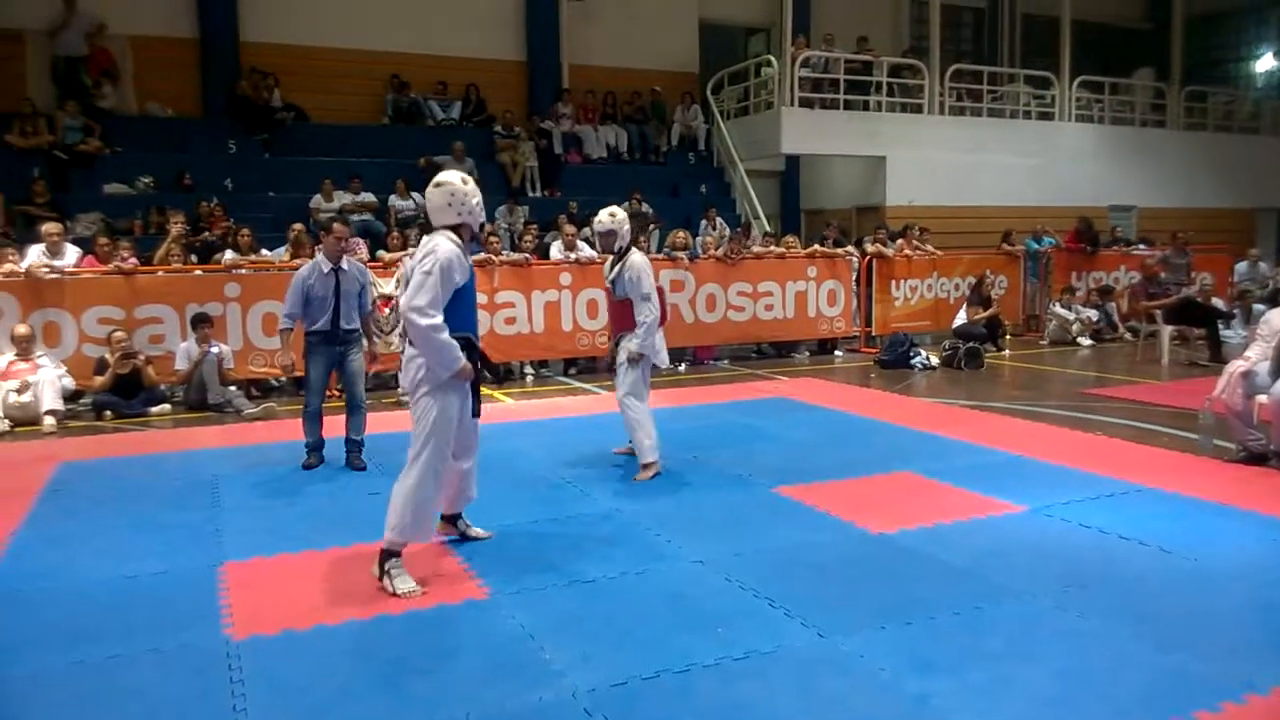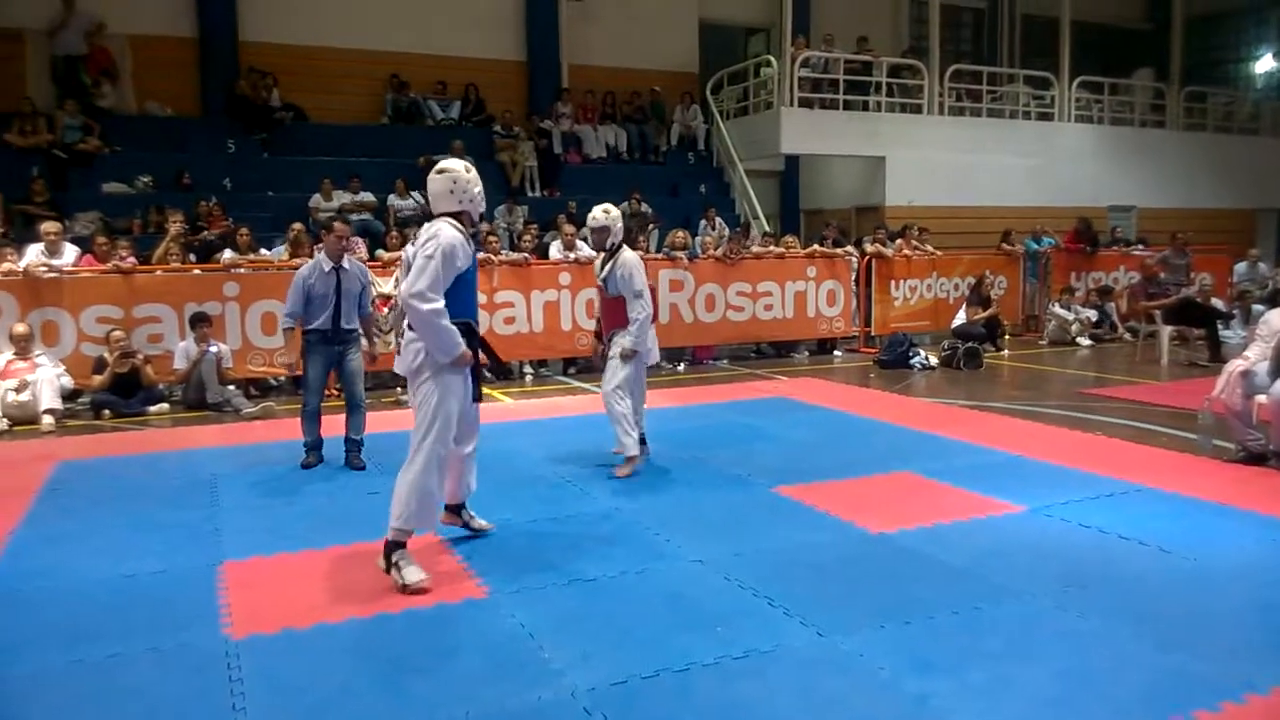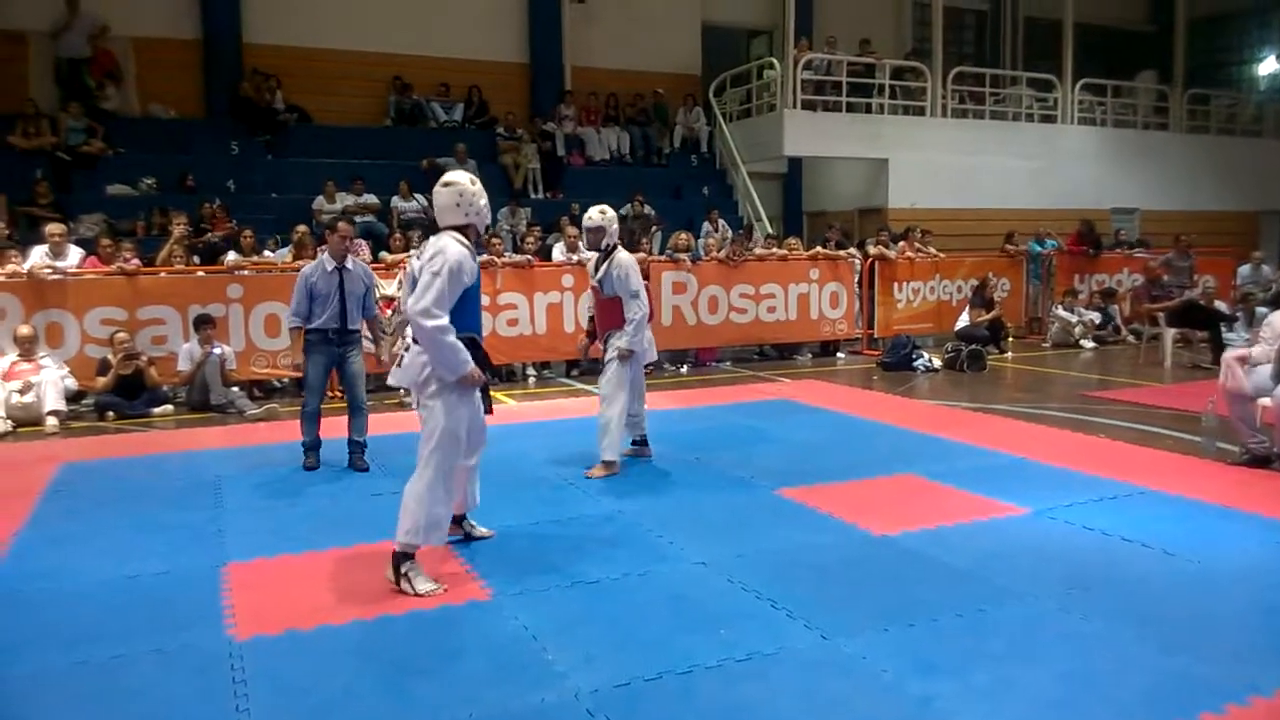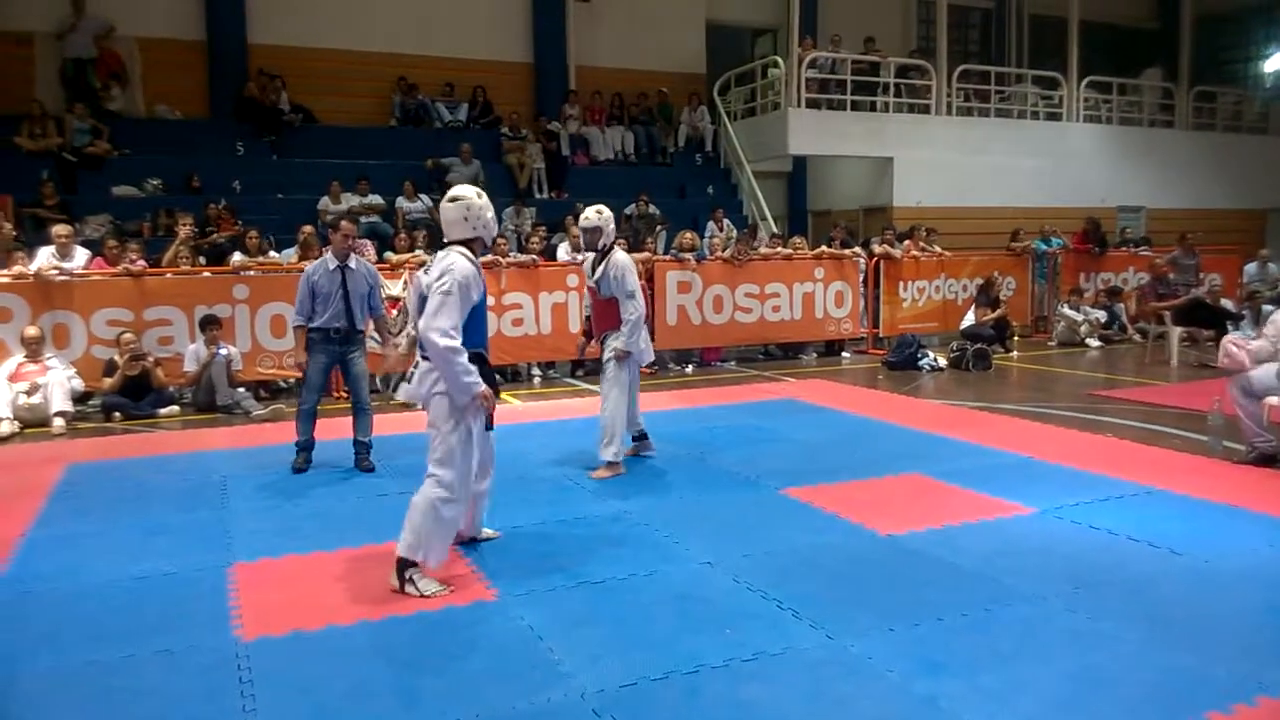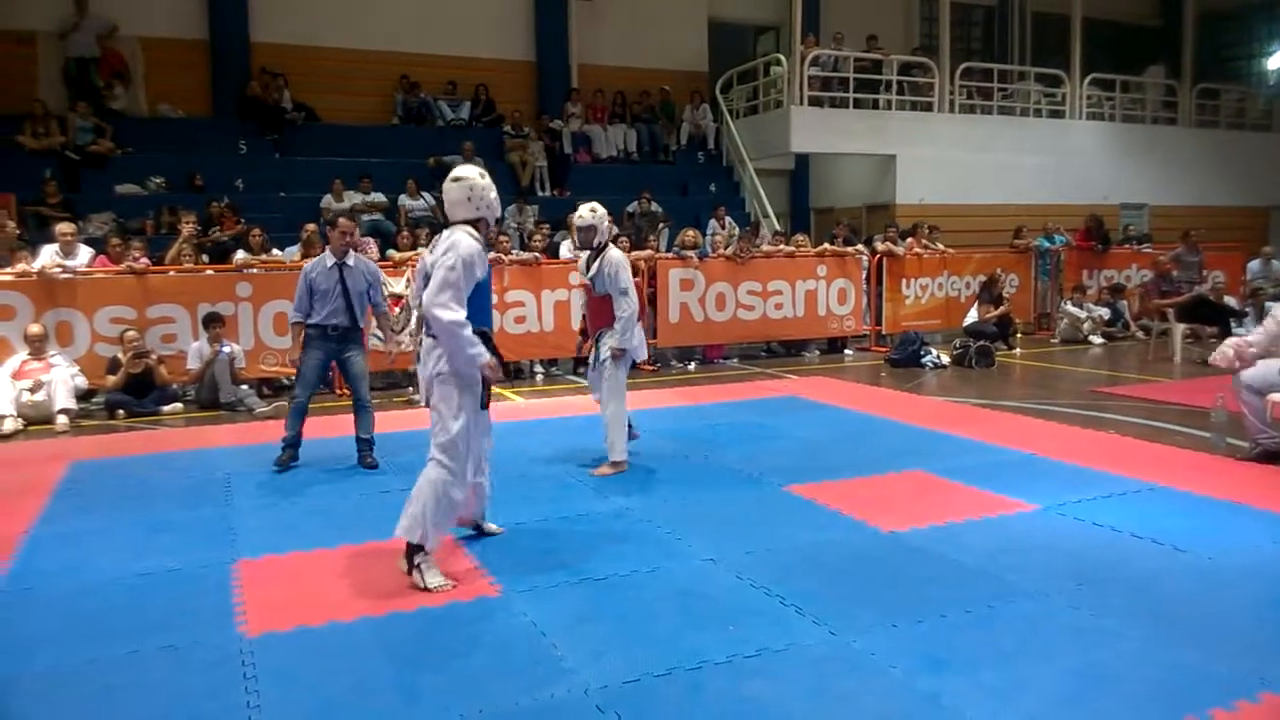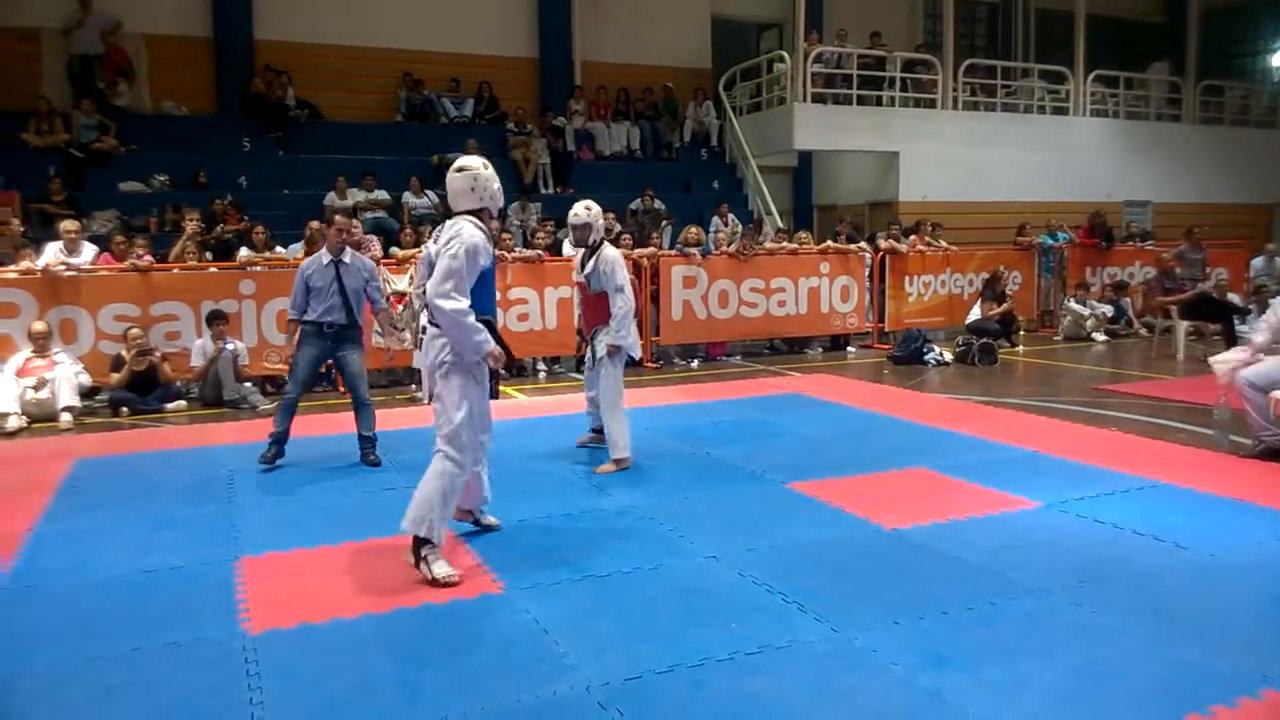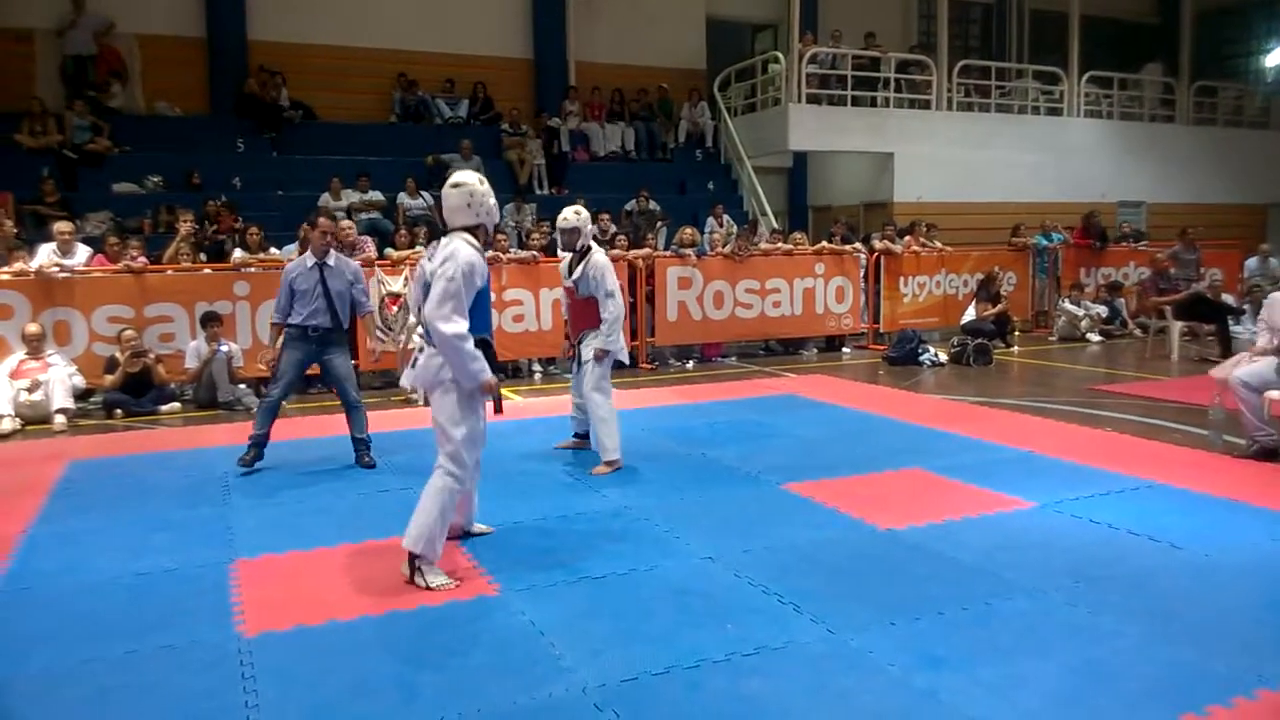
dt=0.1s
person 1, frame 1
left shoulder: (449, 249)
right shoulder: (444, 252)
right elbow: (417, 313)
left wrist: (460, 358)
right wrist: (453, 362)
left hip: (450, 367)
right hip: (438, 372)
left knee: (463, 446)
right knee: (427, 459)
left ankle: (451, 517)
right ankle: (390, 556)
person 1, frame 2
left shoulder: (450, 236)
right shoulder: (446, 238)
left elbow: (416, 294)
right elbow: (417, 297)
right wrist: (454, 347)
left hip: (449, 353)
right hip: (439, 356)
left knee: (464, 431)
right knee: (430, 446)
left ankle: (455, 506)
right ankle: (396, 547)
person 1, frame 3
left shoulder: (443, 249)
right shoulder: (453, 254)
left elbow: (421, 307)
right elbow: (423, 314)
right wrist: (461, 365)
left hip: (451, 364)
right hip: (444, 367)
left knee: (469, 445)
right knee: (439, 458)
left ankle: (457, 518)
right ankle: (403, 559)
person 1, frame 4
left shoulder: (451, 264)
right shoulder: (460, 270)
left elbow: (426, 322)
right elbow: (437, 335)
right wrist: (473, 386)
left hip: (458, 379)
right hip: (452, 385)
left knee: (479, 461)
right knee: (448, 475)
left ankle: (465, 526)
right ankle: (408, 564)
person 1, frame 5
left shoulder: (454, 242)
right shoulder: (465, 248)
left elbow: (434, 300)
right elbow: (440, 309)
right wrist: (478, 356)
left hip: (456, 358)
right hip: (454, 362)
left knee: (476, 441)
right knee: (450, 454)
left ankle: (470, 513)
right ankle: (416, 550)
person 1, frame 6
left shoulder: (454, 232)
right shoulder: (469, 238)
left elbow: (435, 290)
right elbow: (443, 298)
right wrist: (483, 344)
left hip: (458, 348)
right hip: (459, 351)
left knee: (476, 431)
right knee: (455, 445)
left ankle: (469, 504)
right ankle: (423, 542)
person 1, frame 7
left shoulder: (444, 250)
right shoulder: (465, 257)
left elbow: (423, 308)
right elbow: (443, 323)
right wrist: (479, 373)
left hip: (444, 364)
right hip: (454, 369)
left knee: (469, 450)
right knee: (456, 459)
left ankle: (458, 520)
right ankle: (419, 556)
person 2, frame 1
left shoulder: (636, 264)
right shoulder: (613, 263)
left elbow: (650, 310)
left wrist: (638, 347)
right wrist: (616, 341)
left hip: (637, 341)
right hip: (626, 339)
left knee: (629, 397)
right knee: (633, 395)
left ankle: (650, 459)
right ankle: (639, 444)
person 2, frame 2
left shoulder: (628, 262)
right shoulder: (603, 260)
left elbow: (642, 307)
left wrist: (632, 343)
right wrist: (601, 338)
left hip: (630, 337)
right hip: (617, 336)
left knee: (613, 391)
right knee: (629, 392)
left ankle: (632, 454)
right ankle: (637, 442)
person 2, frame 3
left shoulder: (623, 262)
right shoulder: (595, 262)
left elbow: (639, 307)
left wrist: (629, 343)
right wrist: (590, 335)
left hip: (626, 339)
right hip: (612, 337)
left knee: (612, 397)
right knee: (630, 396)
left ankle: (609, 460)
right ankle: (640, 444)
person 2, frame 4
left shoulder: (620, 262)
right shoulder: (592, 263)
left elbow: (635, 307)
left wrist: (626, 344)
right wrist: (587, 334)
left hip: (622, 339)
right hip: (609, 338)
left knee: (612, 398)
right knee: (624, 394)
left ankle: (612, 461)
right ankle: (640, 440)
person 2, frame 5
left shoulder: (614, 260)
right shoulder: (587, 260)
left elbow: (628, 305)
left wrist: (620, 342)
right wrist: (585, 333)
left hip: (616, 336)
right hip: (601, 335)
left knee: (612, 396)
right knee: (599, 388)
left ankle: (618, 459)
right ankle: (625, 428)
person 2, frame 6
left shoulder: (609, 257)
right shoulder: (582, 258)
left elbow: (624, 302)
left wrist: (615, 339)
right wrist: (584, 333)
left hip: (611, 333)
right hip: (596, 333)
left knee: (609, 393)
right knee: (593, 386)
left ankle: (620, 456)
right ankle: (599, 431)
person 2, frame 7
left shoulder: (598, 263)
right shoulder: (567, 264)
left elbow: (613, 307)
left wrist: (605, 343)
right wrist: (570, 337)
left hip: (599, 337)
right hip: (582, 337)
left knee: (595, 392)
right knee: (579, 389)
left ankle: (611, 456)
right ankle: (582, 436)
person 3, frame 1
left shoulder: (359, 272)
right shoulder: (305, 275)
left elbow: (365, 310)
right elbow: (289, 316)
left wrist: (371, 342)
right wrist: (287, 353)
left hip: (351, 341)
right hip: (319, 342)
left knee: (357, 399)
right knee: (313, 402)
left ankle: (354, 451)
right ankle: (314, 451)
person 3, frame 2
left shoulder: (360, 272)
right shoulder: (306, 274)
left elbow: (365, 311)
right elbow: (291, 315)
left wrist: (372, 343)
right wrist: (290, 352)
left hip: (349, 341)
right hip: (317, 342)
left knee: (357, 399)
right knee: (312, 401)
left ankle: (353, 451)
right ankle: (313, 450)
person 3, frame 3
left shoulder: (363, 272)
right shoulder: (310, 273)
left elbow: (370, 312)
right elbow: (297, 317)
left wrist: (378, 345)
right wrist: (297, 352)
left hip: (350, 341)
right hip: (319, 341)
left knee: (358, 400)
right knee: (312, 401)
left ankle: (356, 452)
right ankle: (311, 451)
person 3, frame 4
left shoulder: (368, 272)
right shoulder: (313, 272)
left elbow: (377, 312)
right elbow: (301, 315)
left wrist: (387, 345)
right wrist: (300, 350)
left hip: (353, 341)
right hip: (321, 341)
left knee: (362, 400)
right knee: (309, 400)
left ankle: (362, 453)
right ankle: (304, 451)
person 3, frame 5
left shoulder: (368, 269)
right shoulder: (312, 269)
left elbow: (380, 308)
right elbow: (300, 312)
left wrist: (389, 340)
right wrist: (296, 346)
left hip: (351, 338)
right hip: (318, 338)
left knee: (362, 397)
right knee: (301, 396)
left ankle: (365, 450)
right ankle: (290, 448)
person 3, frame 6
left shoulder: (365, 266)
right shoulder: (308, 267)
left elbow: (378, 304)
right elbow: (296, 309)
left wrist: (388, 335)
right wrist: (290, 344)
left hip: (348, 337)
right hip: (314, 335)
left knee: (361, 395)
right knee: (292, 392)
left ankle: (367, 448)
right ankle: (276, 444)
person 3, frame 7
left shoulder: (350, 268)
right shoulder: (293, 270)
left elbow: (363, 306)
right elbow: (281, 311)
left wrist: (370, 338)
right wrist: (273, 346)
left hip: (333, 340)
right hip: (297, 339)
left knee: (351, 398)
right knee: (274, 395)
left ankle: (363, 450)
right ankle: (255, 448)
